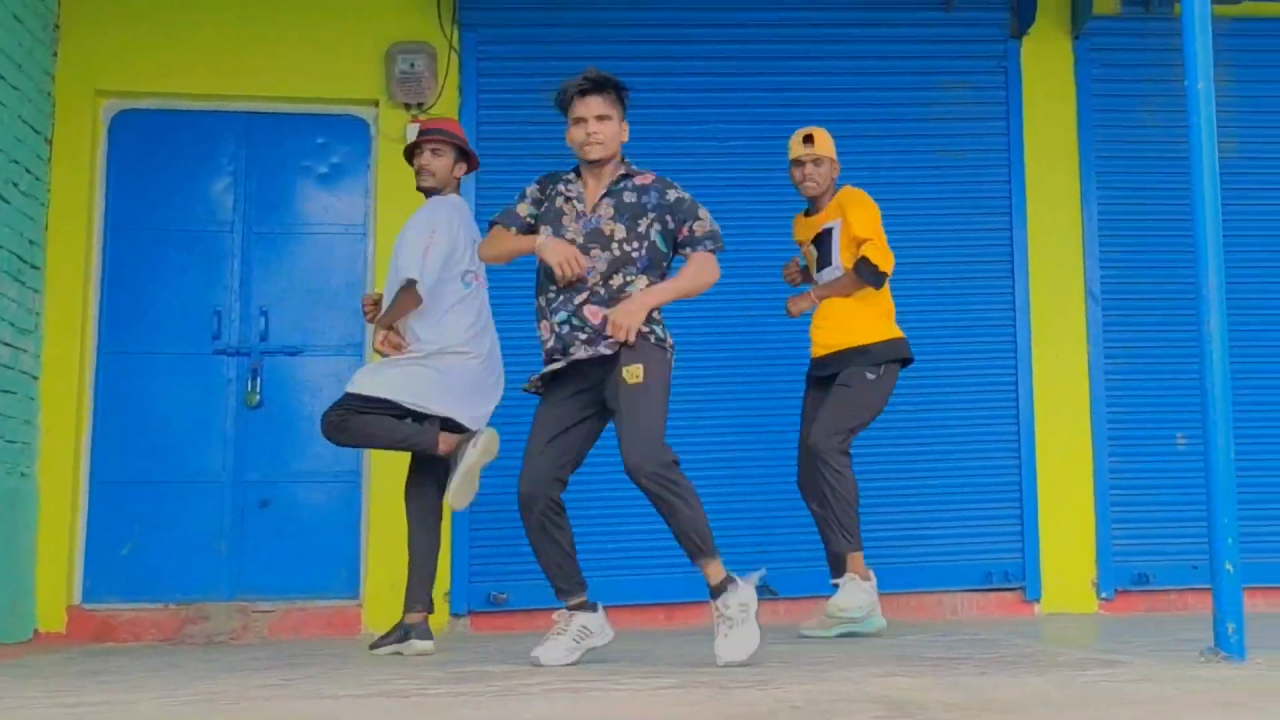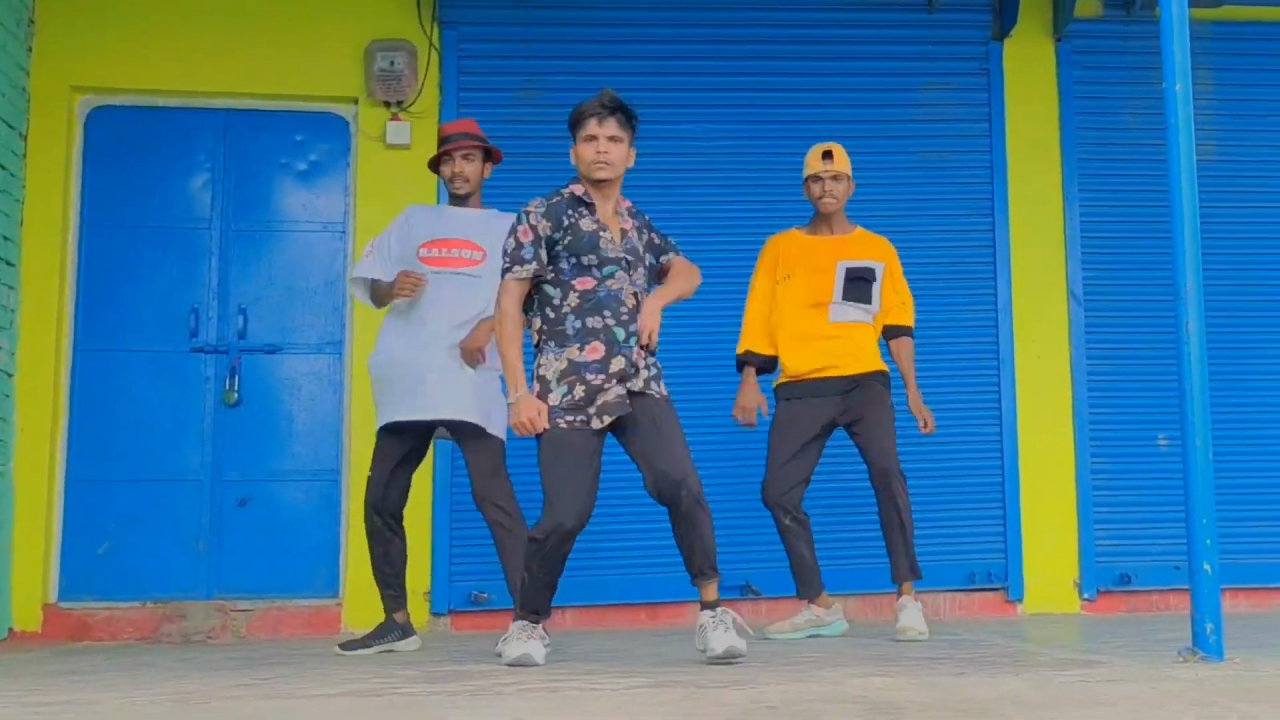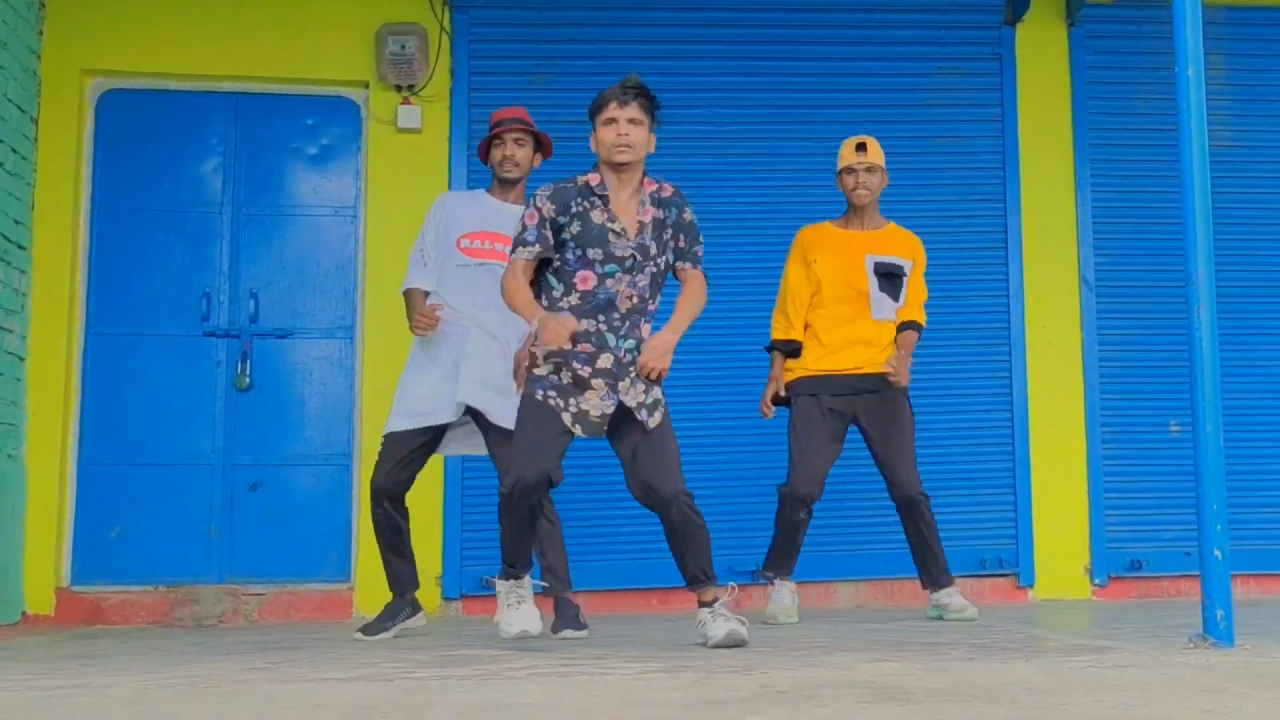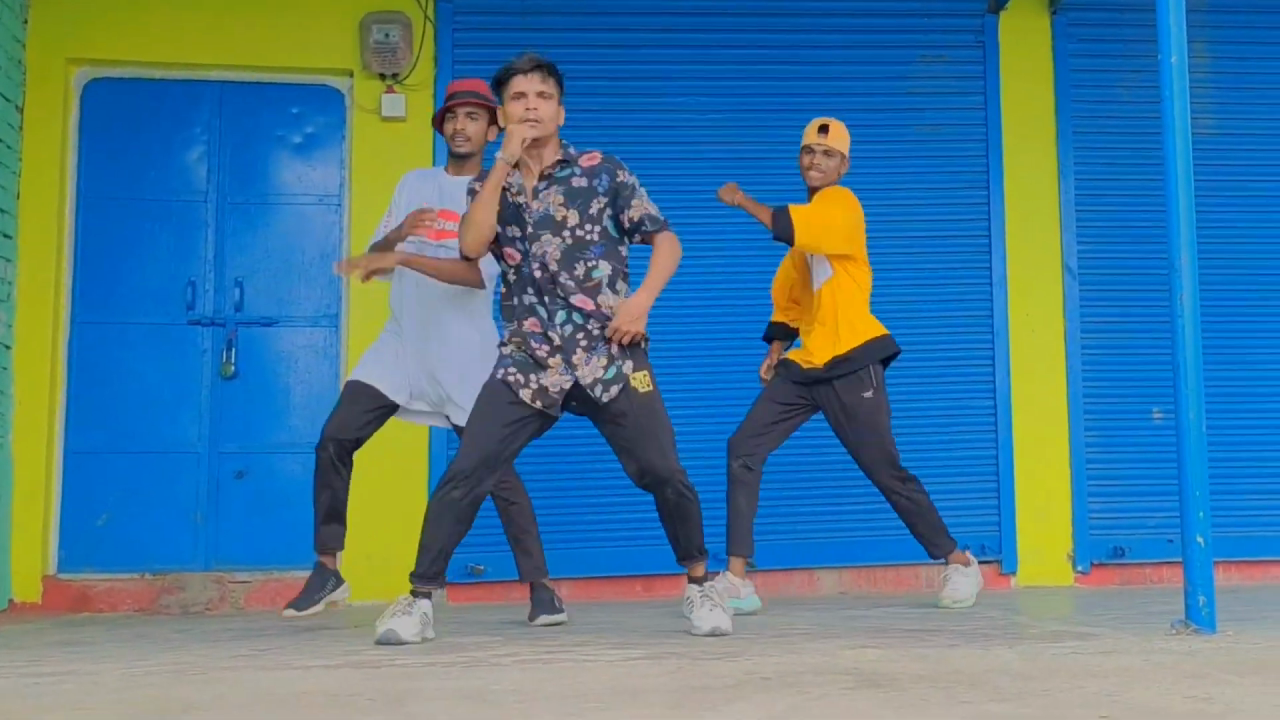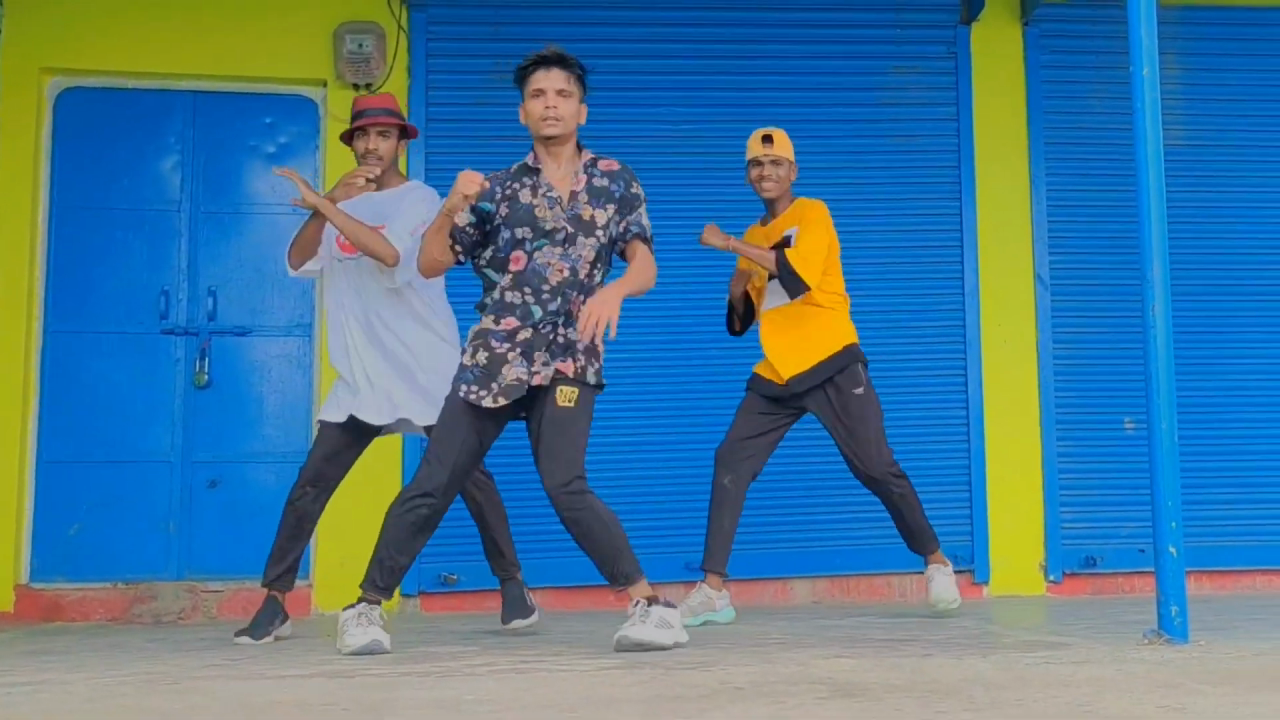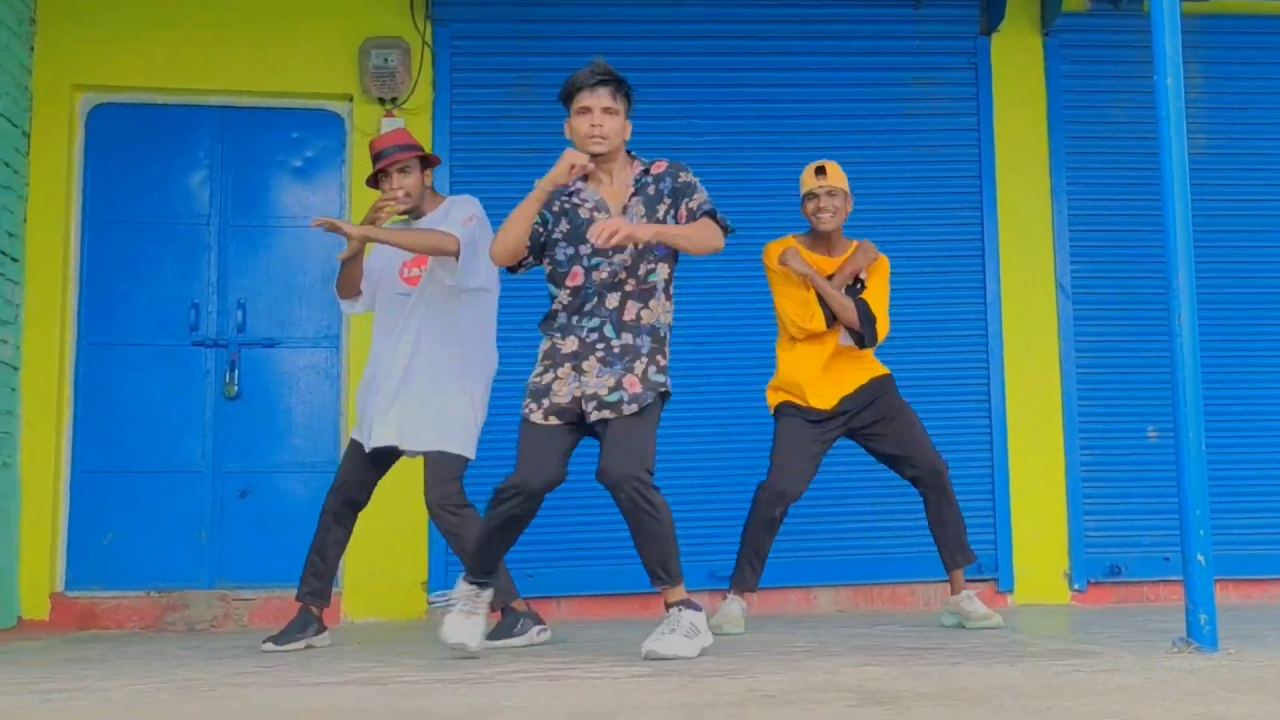
dt=0.2s
person 1, frame 1
left shoulder: (657, 193)
right shoulder: (547, 193)
left elbow: (707, 267)
right elbow: (489, 249)
left wrist: (648, 297)
right wrist: (542, 241)
left hip: (631, 348)
right hip: (573, 361)
left knee: (645, 463)
right knee: (535, 491)
left ankle: (727, 595)
right ankle: (580, 616)
person 1, frame 2
left shoulder: (636, 224)
right shoulder: (546, 214)
left elbow: (687, 271)
right elbow: (509, 302)
left wrist: (656, 301)
right wrist: (519, 390)
left hip: (637, 379)
right hip: (569, 390)
left knee: (680, 485)
right knee: (565, 517)
left ankle: (714, 612)
right ankle: (528, 623)
person 1, frame 3
left shoulder: (669, 205)
right shoulder: (558, 201)
left elbow: (694, 282)
right elbow: (514, 280)
left wrist: (668, 335)
right wrist: (542, 320)
left hip: (633, 378)
right hip: (560, 373)
left knee: (669, 494)
right knee: (528, 477)
left ankle: (711, 604)
right ankle: (515, 584)
person 1, frame 4
left shoulder: (600, 171)
right shoulder: (493, 182)
left elbow: (666, 241)
right elbow: (472, 246)
left wrist: (641, 300)
right wrist: (502, 165)
left hip: (607, 352)
right hip: (529, 357)
left knee: (662, 472)
right knee: (467, 472)
left ankle: (700, 584)
right ankle: (418, 599)
person 1, frame 5
left shoulder: (615, 179)
right shoulder: (495, 188)
left elbow: (644, 265)
right elbow: (430, 266)
left wrist: (613, 292)
right wrist: (454, 203)
left hip: (567, 356)
right hip: (494, 355)
left knee: (564, 483)
right knee: (432, 484)
left ankle: (650, 603)
right ankle: (367, 606)
person 1, frame 6
left shoulder: (671, 181)
right shoulder: (560, 197)
left elbow: (713, 239)
right elbow: (503, 255)
left wrist: (645, 230)
right wrist: (545, 187)
left hip: (636, 360)
right hip: (565, 362)
left knee: (627, 475)
right knee: (530, 482)
left ankle: (682, 609)
right ankle: (473, 587)
person 2, frame 1
left shoulder: (438, 214)
right shoulder: (458, 217)
left elbow: (418, 282)
left wrist: (384, 323)
right wrist: (388, 314)
left hip: (430, 365)
right hip: (464, 374)
left knee: (339, 422)
right knee: (424, 495)
left ankle: (453, 445)
right ankle: (414, 622)
person 2, frame 2
left shoulder: (507, 227)
right shoulder: (411, 220)
right elbow: (369, 285)
left wrist: (487, 326)
right wrist: (392, 288)
left hip: (470, 381)
right hip: (408, 383)
left knee: (492, 493)
right knee: (381, 502)
right ankle: (396, 620)
person 2, frame 3
right shoulder: (450, 207)
right elbow: (417, 278)
right wrist: (415, 310)
left hip: (502, 379)
right hip: (434, 376)
right knee: (386, 485)
left ankle: (563, 603)
right ankle: (404, 599)
person 2, frame 4
right shoulder: (413, 184)
left elbow: (480, 275)
right elbow: (374, 258)
left wrist: (400, 257)
right wrist: (396, 233)
left hip: (468, 357)
right hip: (400, 347)
left knee: (496, 472)
right knee: (334, 440)
left ankle: (539, 586)
right ankle: (326, 569)
person 2, frame 5
left shoulder: (422, 198)
right shoulder: (344, 198)
left elbow: (392, 256)
right elbow: (299, 263)
left wrist: (323, 205)
right wrist: (330, 200)
left hip: (429, 363)
right hip: (360, 371)
left knee: (465, 472)
right knee: (313, 479)
left ankle: (512, 584)
right ankle: (275, 602)
person 2, frame 6
left shoulder: (466, 211)
right shoulder: (390, 234)
left elbow: (449, 247)
right elbow: (351, 297)
left wrist: (369, 234)
right wrist: (362, 240)
left hip: (453, 389)
right hip: (391, 391)
left knee: (444, 500)
right knee: (343, 497)
left ankle: (516, 609)
right ankle: (310, 614)
person 3, frame 1
left shoulder: (853, 203)
right shoulder: (808, 224)
left elbow: (877, 265)
left wrist: (815, 297)
right wrist: (803, 273)
left hip: (871, 353)
right hip: (833, 360)
left knee: (825, 446)
right knee: (812, 472)
left ankle: (857, 576)
right ankle: (857, 600)
person 3, frame 2
left shoulder: (879, 250)
right shoulder: (780, 249)
left elbow: (897, 327)
right elbow: (760, 322)
left wrist: (914, 394)
right wrist: (748, 381)
left hip: (864, 382)
right hip: (802, 390)
left knee: (886, 472)
right knee: (778, 493)
left ankle: (907, 596)
right ankle: (819, 608)
person 3, frame 3
left shoulder: (908, 246)
right shoulder: (811, 240)
left elbow: (910, 320)
right elbow: (788, 314)
left wrist: (903, 358)
right wrist: (776, 376)
left hip: (880, 383)
right hip: (816, 385)
left knee: (907, 490)
right knee: (802, 487)
left ankle: (939, 589)
right ankle: (781, 580)
person 3, frame 4
left shoulder: (840, 202)
right shoulder: (802, 219)
left elbow: (790, 228)
left wrist: (742, 201)
right wrist: (774, 352)
left hip: (852, 362)
right hip: (804, 368)
left knee: (884, 471)
right knee: (742, 452)
left ankle: (956, 562)
right ankle: (736, 581)
person 3, frame 5
left shoulder: (813, 214)
right shoulder: (760, 237)
left elbow: (796, 276)
right elbow: (742, 321)
left wrist: (729, 244)
right wrist: (738, 292)
left hip: (831, 368)
right hip: (776, 377)
left knee: (877, 467)
right knee: (730, 463)
left ankle: (936, 563)
right ankle: (713, 589)
person 3, frame 6
left shoulder: (873, 263)
right shoulder: (780, 254)
left elbow: (868, 333)
right elbow: (802, 324)
left wrist: (811, 277)
right wrist: (844, 273)
left hip: (866, 389)
right hip: (803, 401)
left knee: (932, 471)
right knee: (778, 490)
left ankle: (959, 593)
right ankle: (738, 595)
